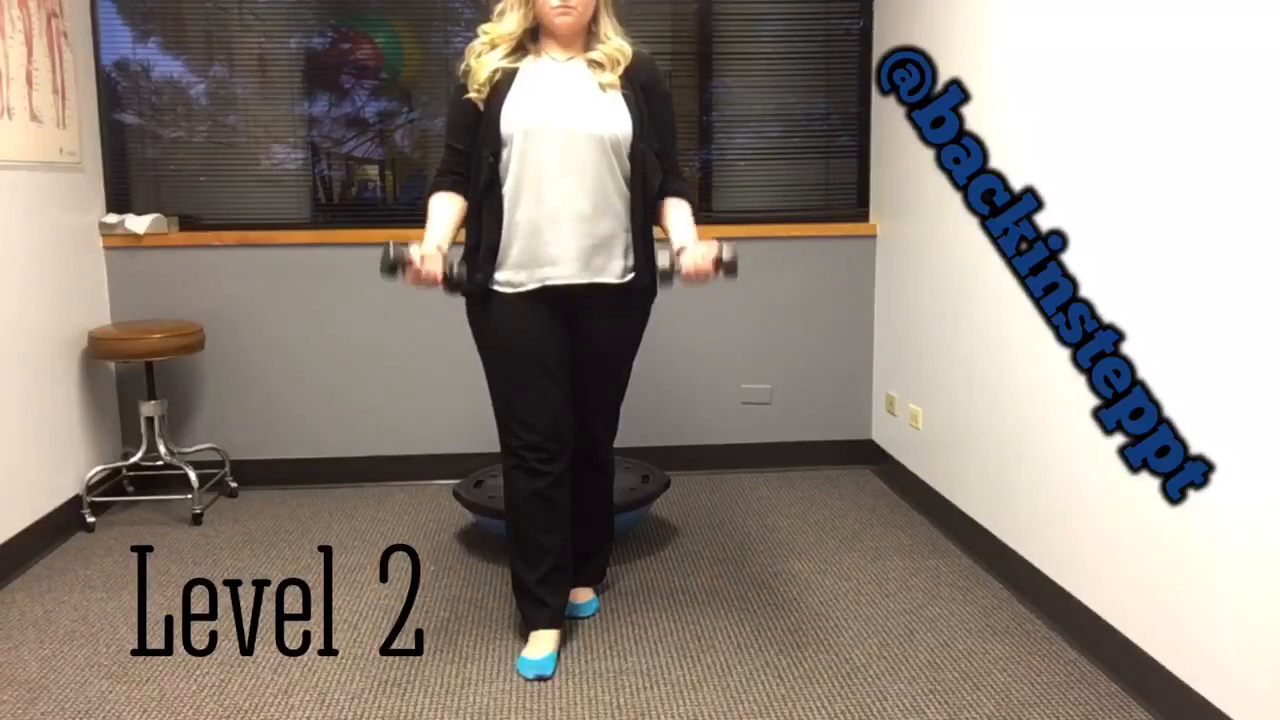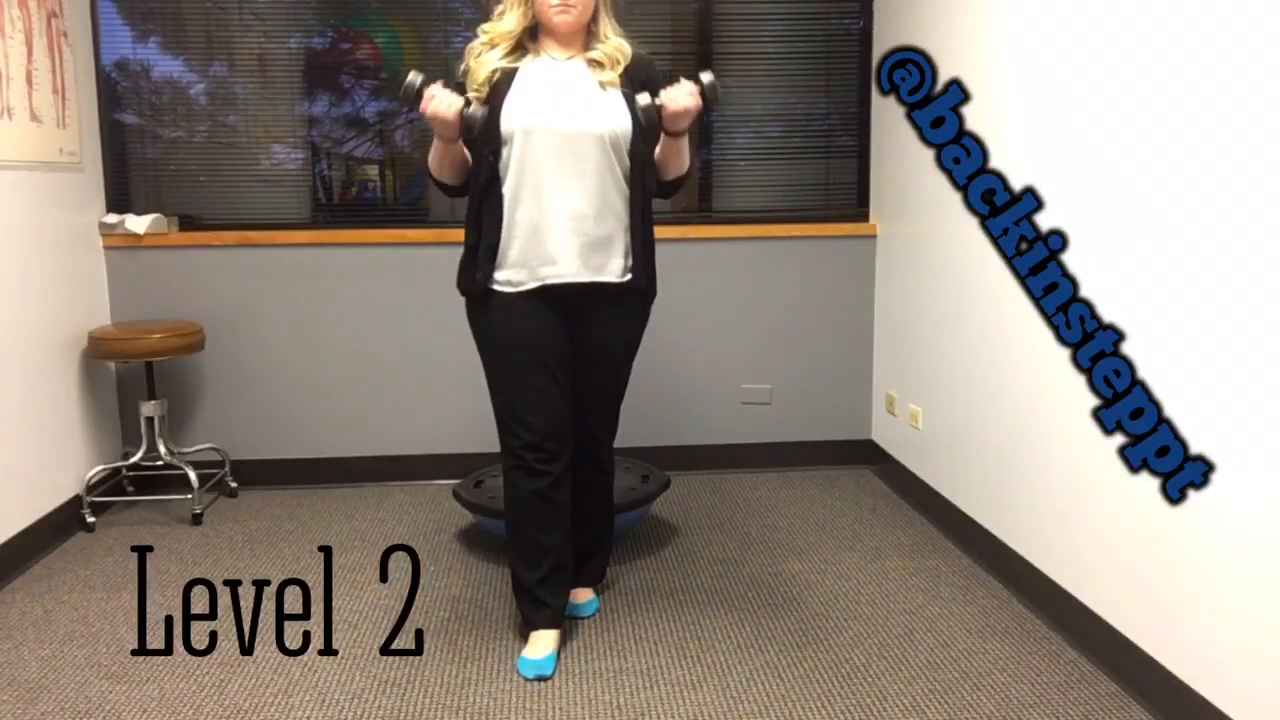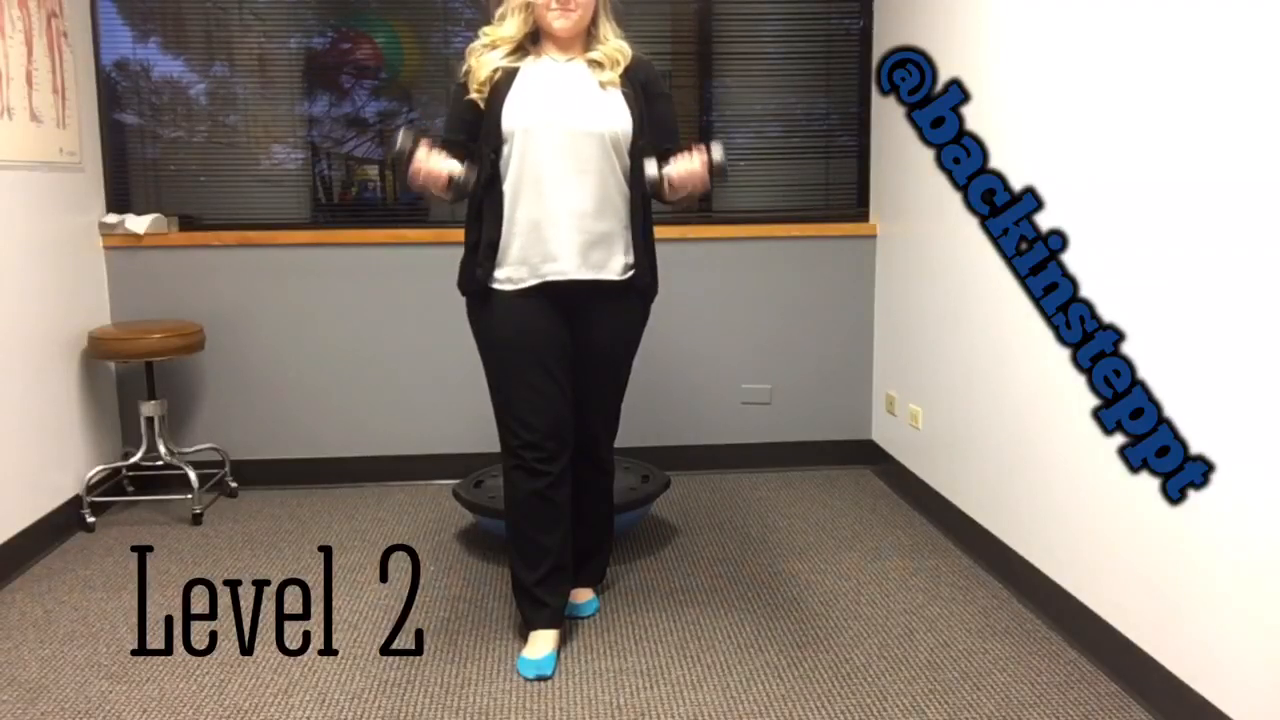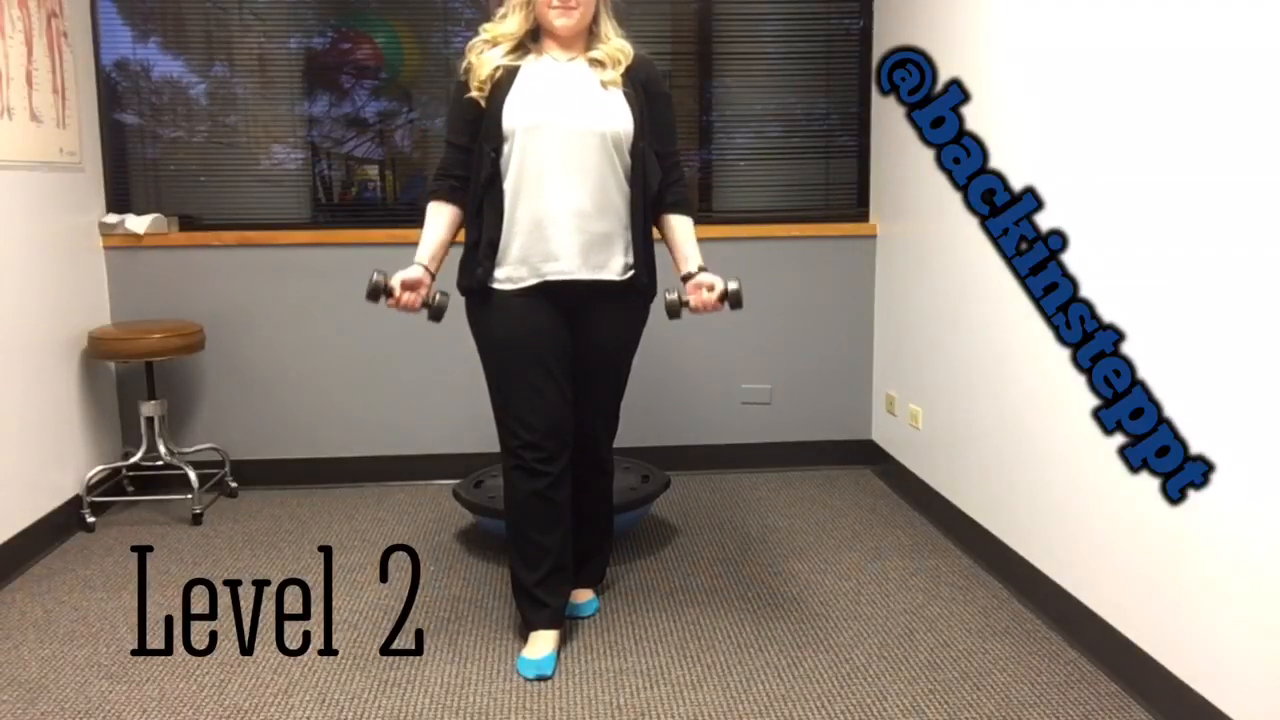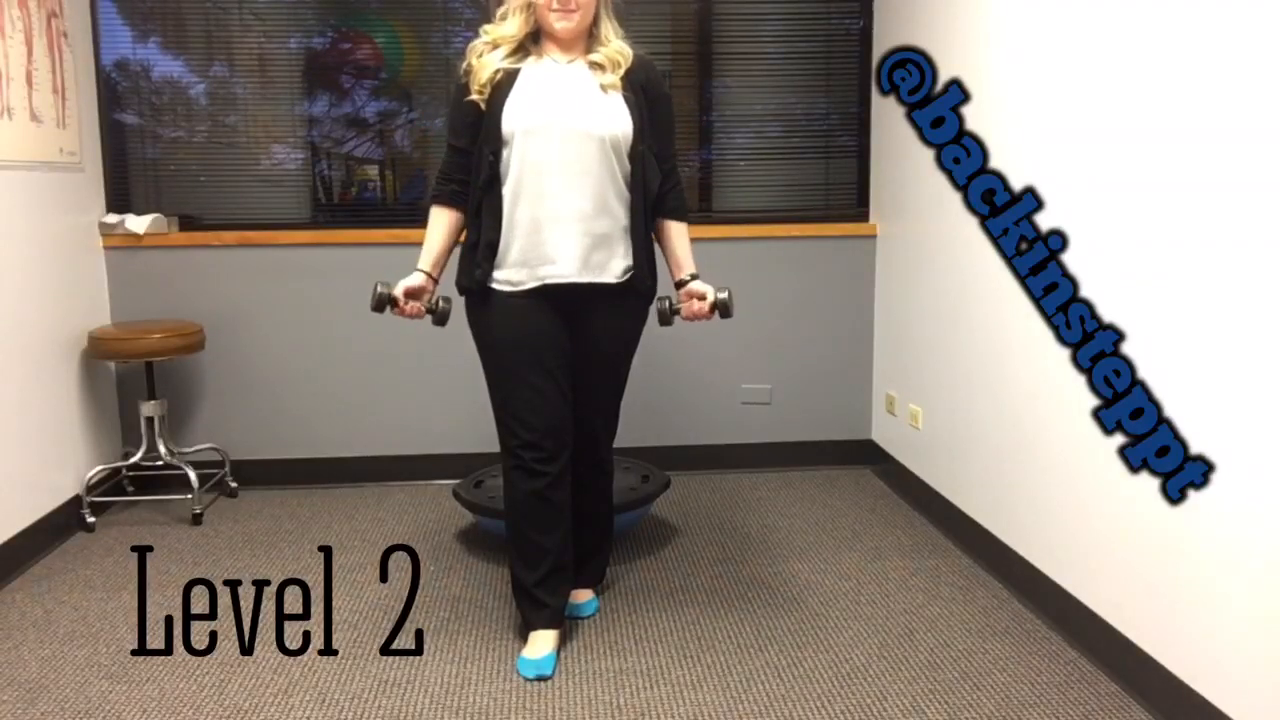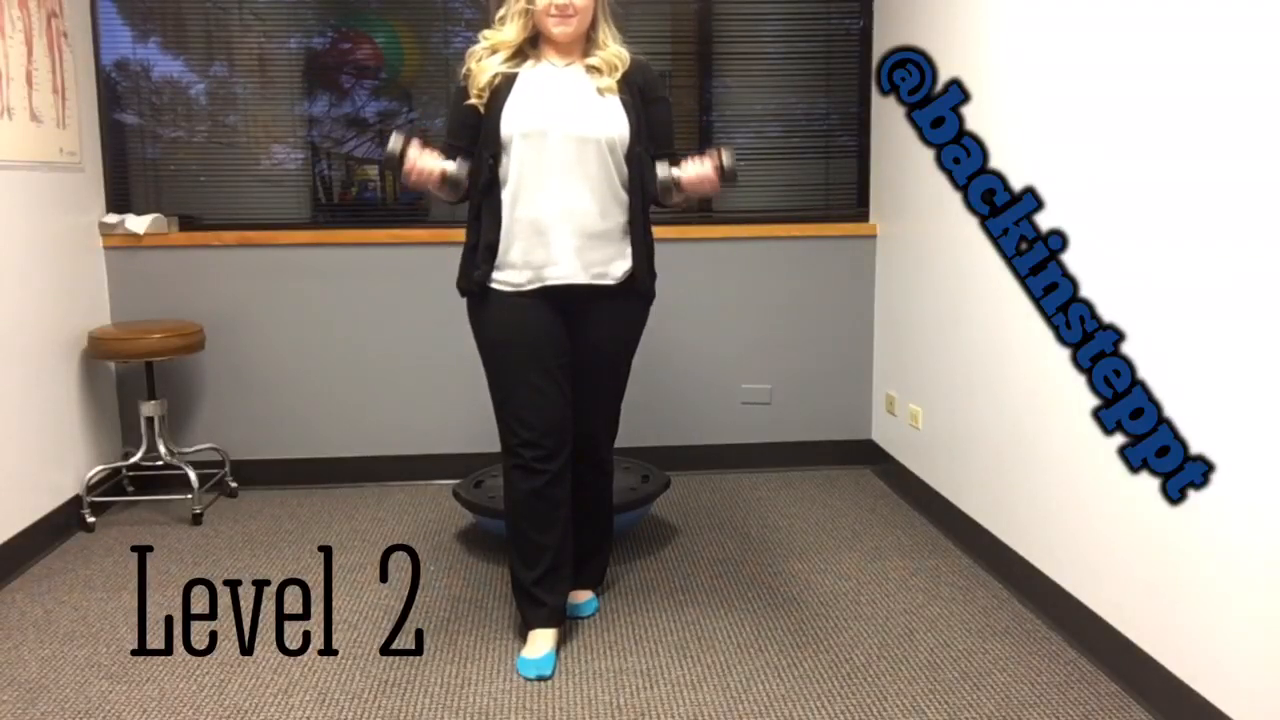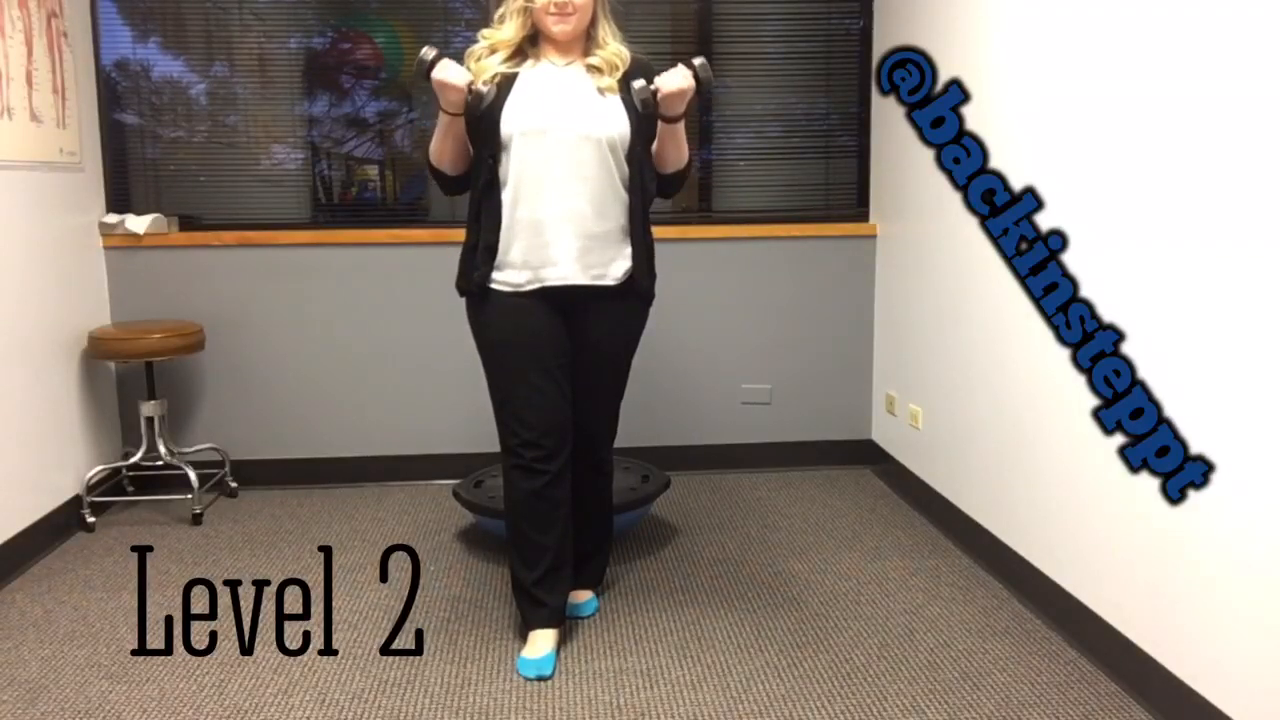
dt=0.4s
person 1, frame 1
left shoulder: (635, 73)
right shoulder: (488, 70)
left elbow: (664, 177)
right elbow: (458, 171)
left wrist: (685, 239)
right wrist: (435, 236)
left hip: (611, 289)
right hip: (513, 291)
left knee: (593, 439)
right knee: (533, 448)
left ankle: (584, 575)
right ankle: (541, 616)
person 1, frame 2
left shoulder: (633, 70)
right shoulder: (490, 67)
left elbow: (664, 179)
right elbow: (456, 178)
left wrist: (677, 130)
right wrist: (444, 133)
left hip: (610, 288)
right hip: (513, 290)
left knee: (593, 438)
right knee: (532, 446)
left ankle: (585, 575)
right ankle: (542, 614)
person 1, frame 3
left shoulder: (634, 74)
right shoulder: (489, 70)
left elbow: (662, 166)
right elbow: (459, 162)
left wrist: (685, 175)
right wrist: (434, 172)
left hip: (611, 286)
right hip: (515, 288)
left knee: (594, 438)
right knee: (533, 445)
left ankle: (585, 575)
right ankle: (541, 614)
person 1, frame 4
left shoulder: (635, 73)
right shoulder: (489, 69)
left elbow: (666, 181)
right elbow: (456, 177)
left wrist: (692, 268)
right wrist: (425, 264)
left hip: (611, 287)
right hip: (514, 288)
left knee: (593, 438)
right knee: (533, 446)
left ankle: (585, 576)
right ankle: (542, 615)
person 1, frame 5
left shoulder: (636, 75)
right shoulder: (490, 70)
left elbow: (663, 184)
right elbow: (457, 179)
left wrist: (686, 274)
right wrist: (427, 270)
left hip: (610, 289)
right hip: (514, 290)
left knee: (593, 439)
right knee: (533, 447)
left ankle: (585, 577)
right ankle: (542, 615)
person 1, frame 6
left shoulder: (633, 77)
right shoulder: (489, 73)
left elbow: (654, 182)
right elbow: (463, 175)
left wrist: (686, 179)
right wrist: (433, 170)
left hip: (611, 288)
right hip: (514, 288)
left knee: (592, 438)
right knee: (532, 446)
left ankle: (582, 577)
right ankle: (541, 614)
person 1, frame 7
left shoulder: (631, 74)
right shoulder: (491, 70)
left elbow: (666, 178)
right elbow: (453, 176)
left wrist: (673, 117)
right wrist: (450, 111)
left hip: (609, 288)
right hip: (513, 289)
left knee: (593, 439)
right knee: (532, 446)
left ankle: (584, 577)
right ankle: (541, 614)
